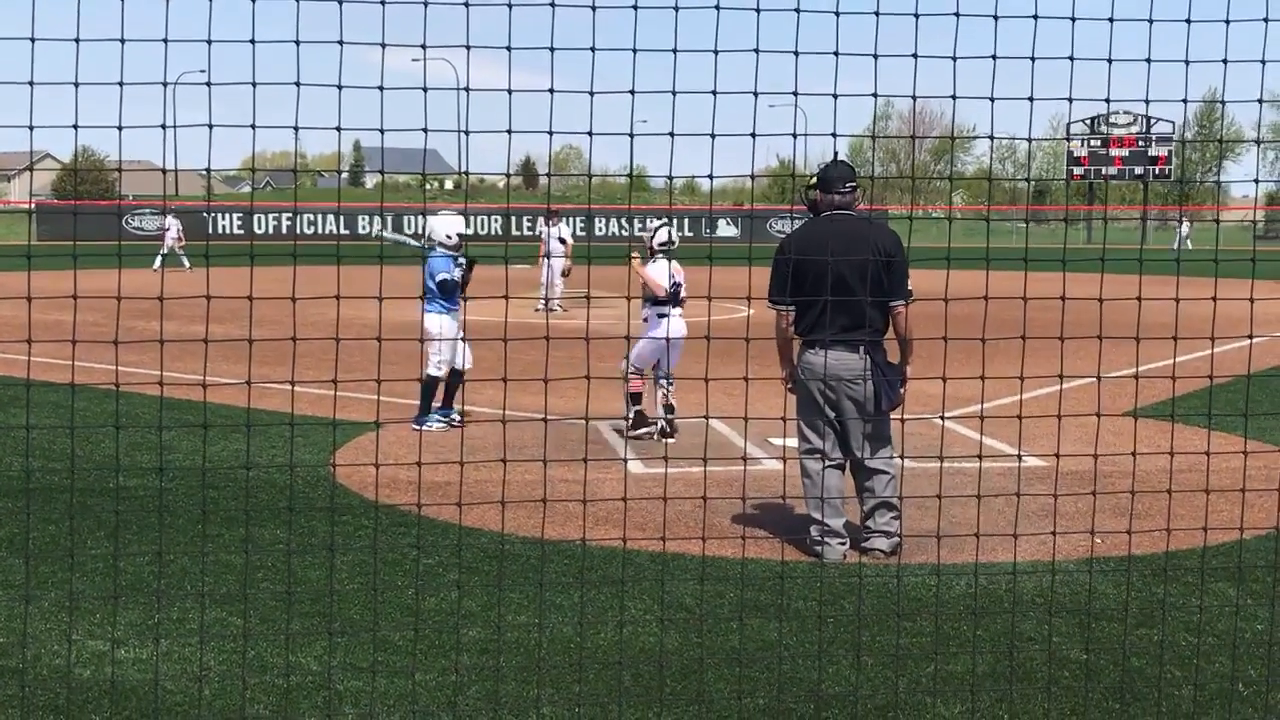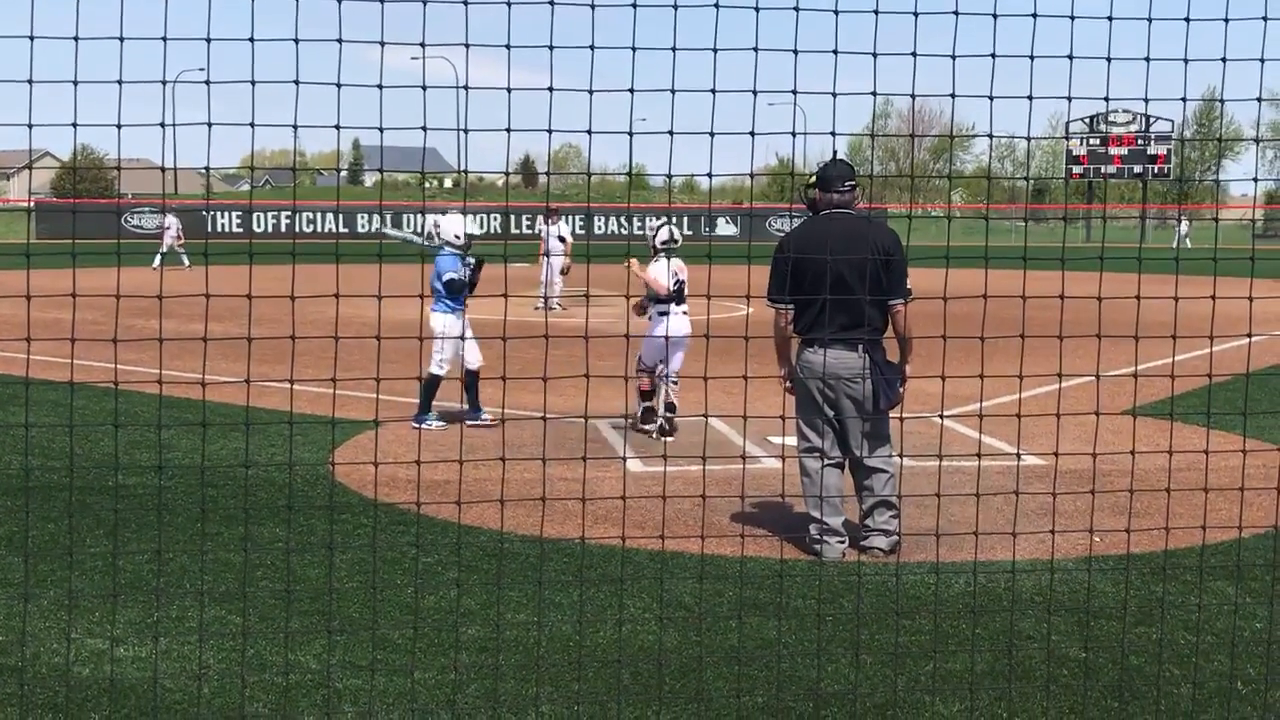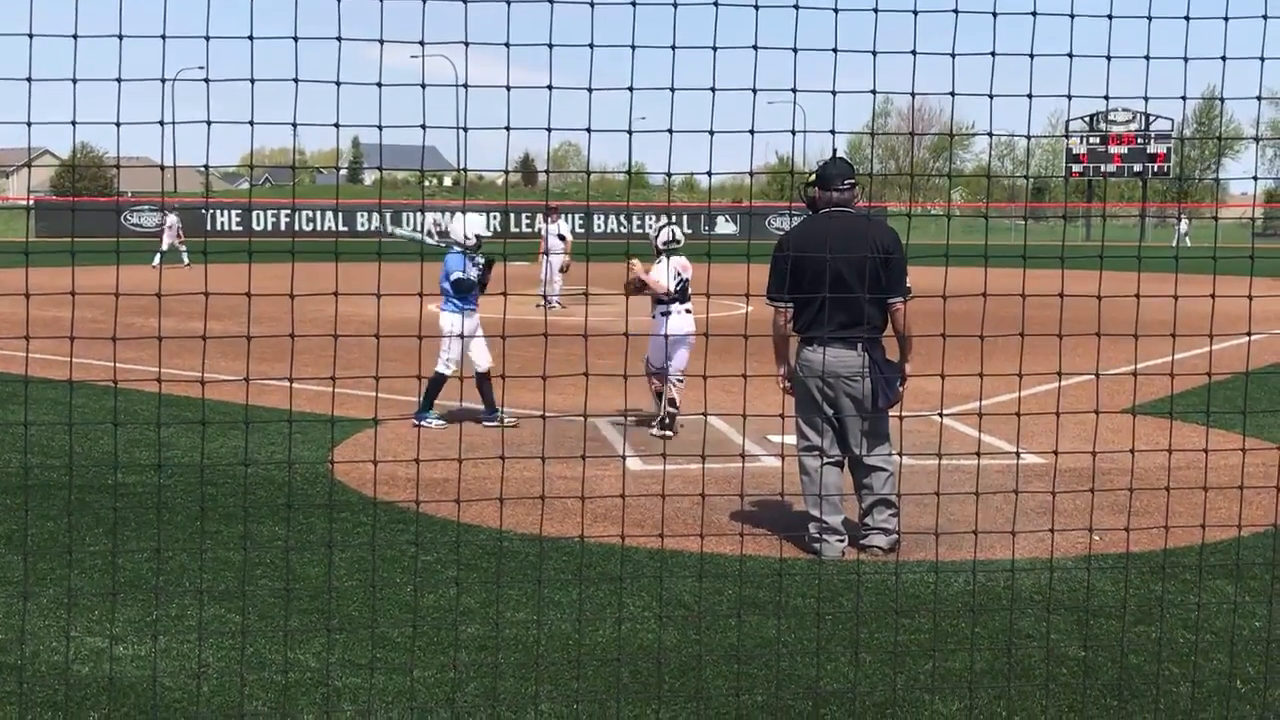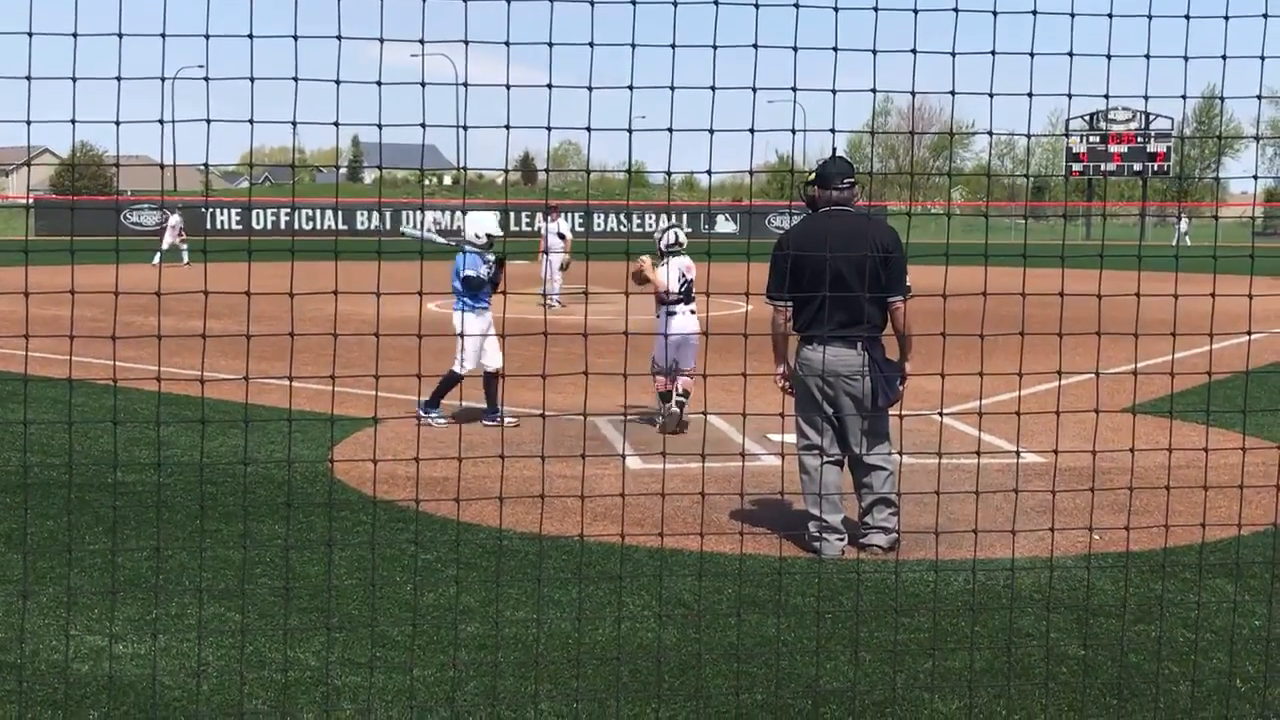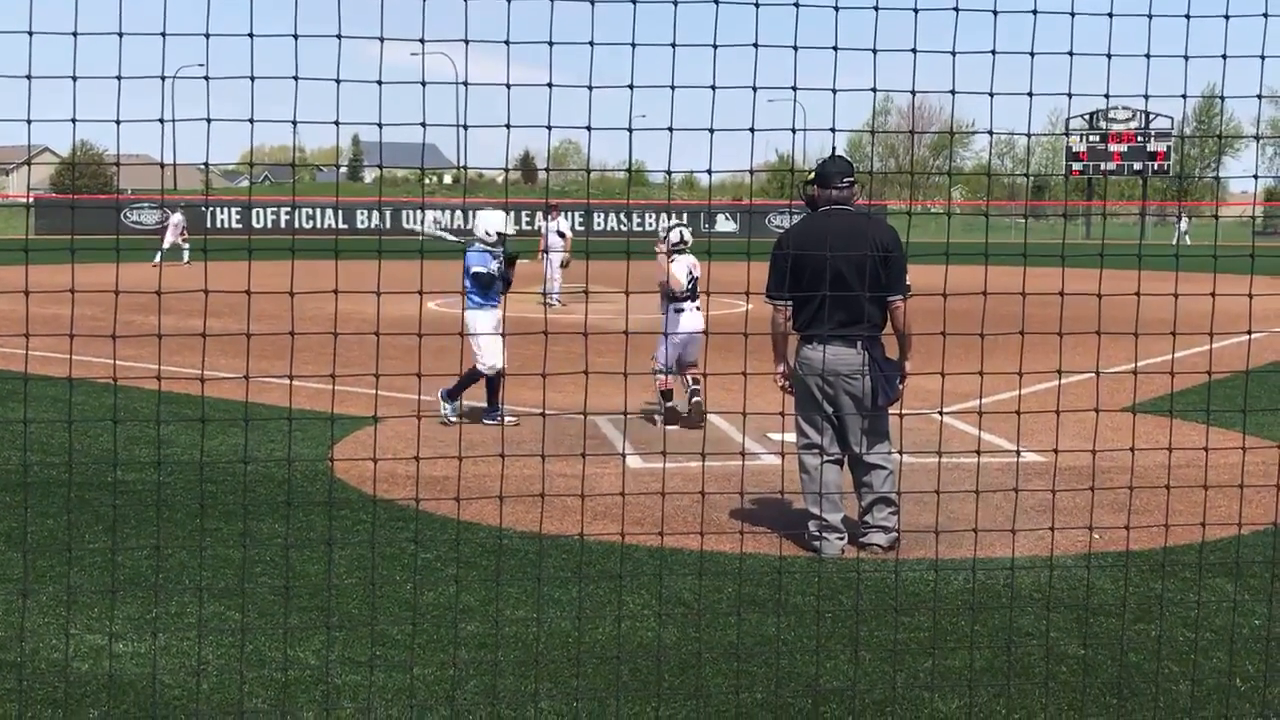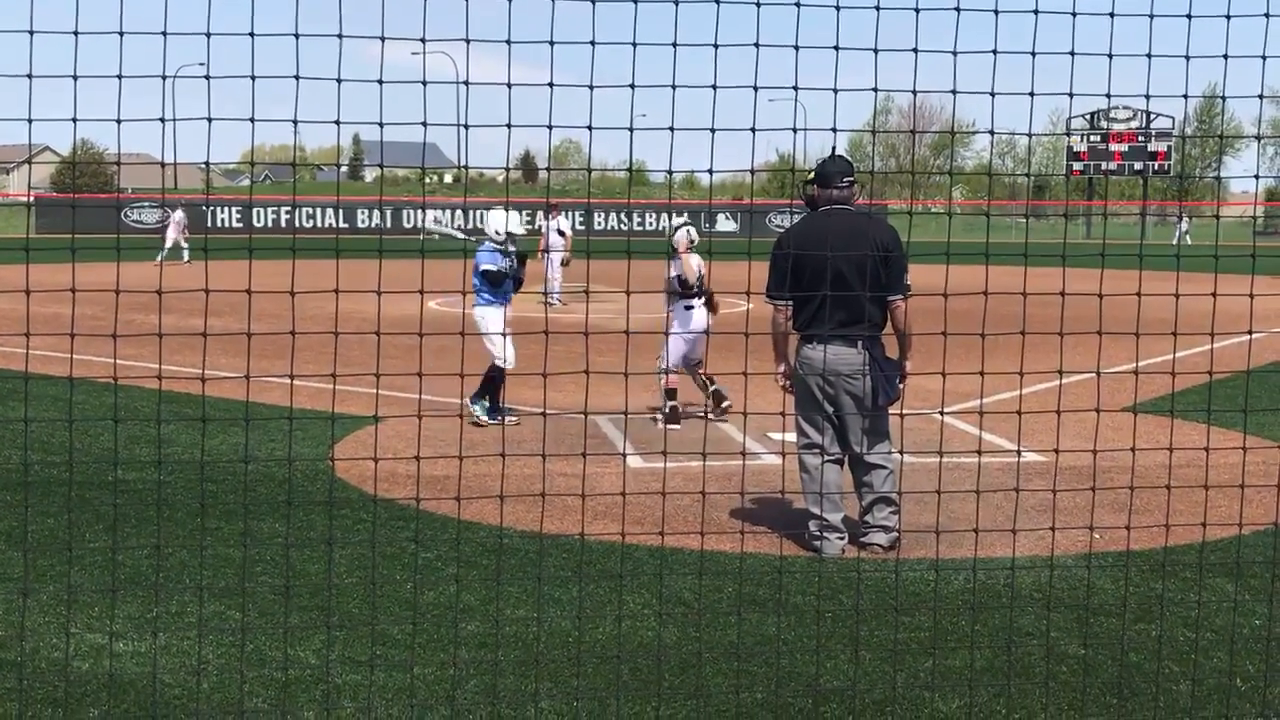
dt=0.1s
person 1, frame 1
left shoulder: (794, 242)
right shoulder: (884, 237)
left elbow: (784, 315)
right elbow: (899, 308)
left wrist: (787, 364)
right wrist: (905, 360)
left hip: (814, 359)
right hip: (866, 359)
left knee: (820, 453)
right knee: (875, 451)
left ankle: (829, 540)
right ankle: (881, 535)
person 1, frame 2
left shoulder: (794, 241)
right shoulder: (883, 236)
left elbow: (783, 314)
right elbow: (898, 307)
left wrist: (784, 363)
right wrist: (905, 358)
left hip: (813, 358)
right hip: (865, 358)
left knee: (819, 452)
right knee: (874, 450)
left ankle: (828, 538)
right ankle: (880, 533)
person 1, frame 3
left shoulder: (793, 239)
right shoulder: (882, 235)
left elbow: (782, 312)
right elbow: (897, 306)
left wrist: (782, 362)
right wrist: (905, 357)
left hip: (812, 356)
right hip: (864, 356)
left knee: (818, 451)
right knee: (873, 448)
left ankle: (827, 537)
right ankle: (880, 532)
person 1, frame 4
left shoulder: (793, 238)
right shoulder: (882, 233)
left elbow: (781, 311)
right elbow: (897, 305)
left wrist: (780, 361)
right wrist: (905, 356)
left hip: (812, 356)
right hip: (864, 355)
left knee: (818, 450)
right knee: (873, 447)
left ankle: (827, 536)
right ankle: (879, 530)
person 1, frame 5
left shoulder: (793, 237)
right shoulder: (881, 232)
left elbow: (781, 310)
right elbow: (897, 304)
left wrist: (780, 361)
right wrist: (905, 355)
left hip: (812, 354)
right hip: (864, 354)
left knee: (818, 448)
right knee: (873, 446)
left ankle: (827, 535)
right ankle: (879, 530)
person 1, frame 6
left shoulder: (793, 237)
right shoulder: (881, 232)
left elbow: (782, 310)
right elbow: (897, 304)
left wrist: (781, 361)
right wrist: (905, 355)
left hip: (812, 355)
right hip: (864, 354)
left knee: (818, 448)
right knee: (873, 446)
left ankle: (827, 535)
right ankle: (880, 530)
person 2, frame 1
left shoulder: (448, 258)
right shoulder: (438, 259)
left elbow: (459, 290)
right elbow: (448, 289)
left wrist: (467, 270)
right wrist: (459, 269)
left hip: (451, 317)
right hip: (440, 318)
left knee: (462, 362)
right knee: (436, 367)
left ankle: (445, 409)
right ankle: (423, 417)
person 2, frame 2
left shoulder: (456, 257)
right shoulder: (447, 259)
left elbow: (467, 289)
right elbow: (455, 288)
left wrist: (476, 270)
right wrist: (467, 268)
left hip: (457, 316)
right hip: (446, 317)
left knee: (473, 362)
right knee: (439, 366)
left ankle: (475, 412)
right ankle: (422, 415)
person 2, frame 3
left shoulder: (469, 258)
right shoulder: (454, 258)
left elbow: (479, 288)
right elbow: (464, 288)
left wrist: (486, 269)
right wrist: (477, 268)
left hip: (470, 317)
right hip: (456, 317)
left knee: (483, 363)
right knee: (447, 366)
left ankle: (491, 413)
right ankle: (423, 413)
person 2, frame 4
left shoulder: (481, 257)
right shoulder: (466, 257)
left elbow: (491, 288)
right elbow: (473, 285)
left wrist: (497, 268)
right wrist: (486, 266)
left hip: (483, 315)
right hip: (469, 316)
left knee: (493, 363)
right knee: (463, 365)
left ankle: (492, 413)
right ankle: (429, 406)
person 2, frame 5
left shoulder: (492, 255)
right shoulder: (475, 254)
left elbow: (504, 287)
right elbow: (483, 283)
left wrist: (509, 266)
right wrist: (496, 263)
left hip: (494, 312)
right hip: (478, 313)
left knee: (498, 364)
right knee: (487, 363)
left ankle: (494, 412)
right ankle: (449, 396)
person 2, frame 6
left shoulder: (503, 253)
right shoulder: (485, 253)
left elbow: (515, 286)
right elbow: (494, 280)
left wrist: (521, 265)
right wrist: (508, 260)
left hip: (500, 311)
right hip: (488, 311)
left knee: (502, 360)
right knee: (504, 358)
left ankle: (493, 410)
right ankle: (478, 398)
person 3, frame 1
left shoulder: (656, 265)
right shoulder: (676, 267)
left elbow: (660, 291)
left wrist: (640, 271)
left hip: (658, 327)
right hip: (679, 327)
left knee: (633, 369)
right knee: (664, 377)
left ankle: (638, 421)
right ankle: (666, 427)
person 3, frame 2
left shoulder: (658, 264)
right shoulder: (680, 264)
left elbow: (663, 290)
left wrist: (640, 273)
left hip: (662, 325)
right hip: (683, 325)
left knee: (644, 368)
right knee: (670, 376)
left ankle: (647, 417)
right ankle: (666, 425)
person 3, frame 3
left shoulder: (661, 265)
right shoulder: (684, 262)
left elbow: (664, 291)
left wrist: (642, 275)
right wrist: (645, 279)
left hip: (665, 324)
right hip: (687, 323)
left knee: (654, 371)
right knee: (675, 375)
left ankle: (664, 419)
right ankle: (668, 421)
person 3, frame 4
left shoulder: (667, 266)
right shoulder: (688, 262)
left elbow: (666, 291)
left wrist: (650, 271)
right wrist: (653, 273)
left hip: (670, 324)
right hip: (691, 324)
left knee: (660, 370)
right knee: (685, 372)
left ankle: (668, 414)
right ankle: (676, 410)
person 3, frame 5
left shoulder: (673, 262)
right shoulder: (692, 260)
left elbow: (677, 288)
left wrist: (663, 262)
left hip: (677, 322)
right hip: (697, 321)
left knee: (662, 367)
right knee: (689, 365)
left ankle: (670, 415)
right ankle: (695, 401)
person 3, frame 6
left shoulder: (682, 261)
right shoulder: (696, 259)
left elbow: (692, 280)
left wrist: (682, 253)
right wrist: (710, 300)
left hip: (685, 319)
right hip: (701, 318)
left knee: (667, 366)
right knee: (693, 363)
left ankle: (672, 414)
right ankle: (717, 398)
